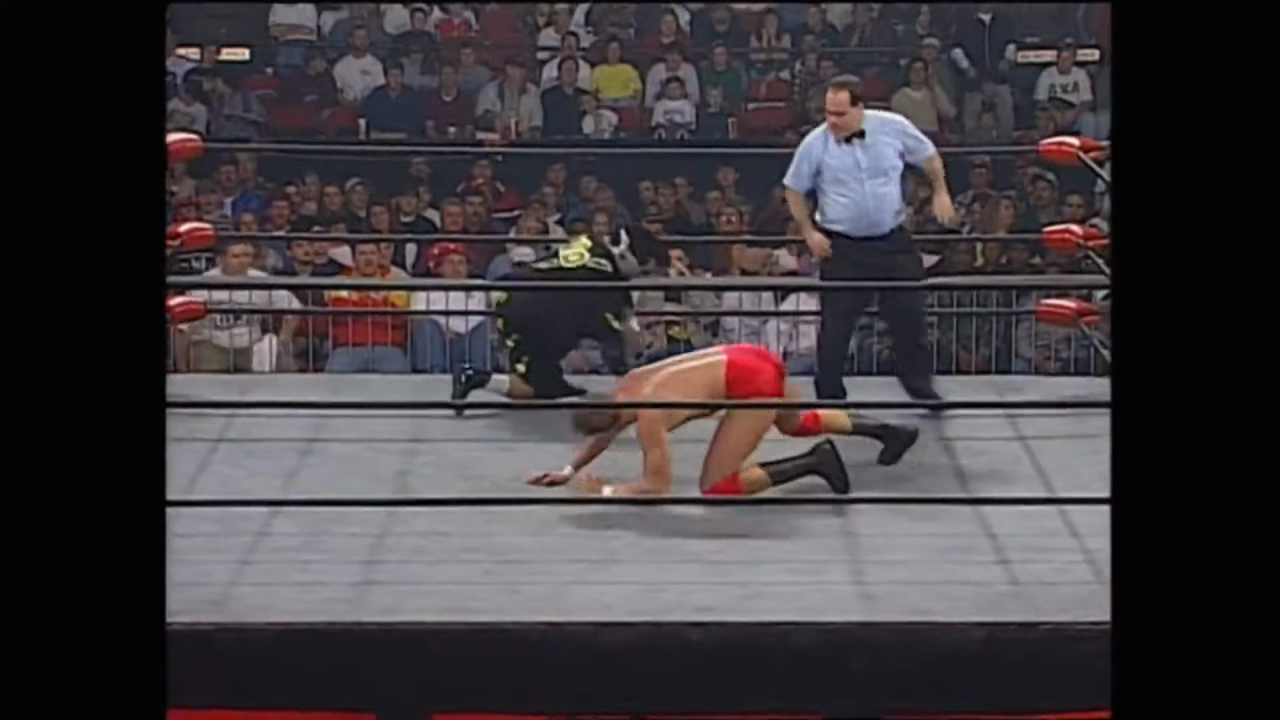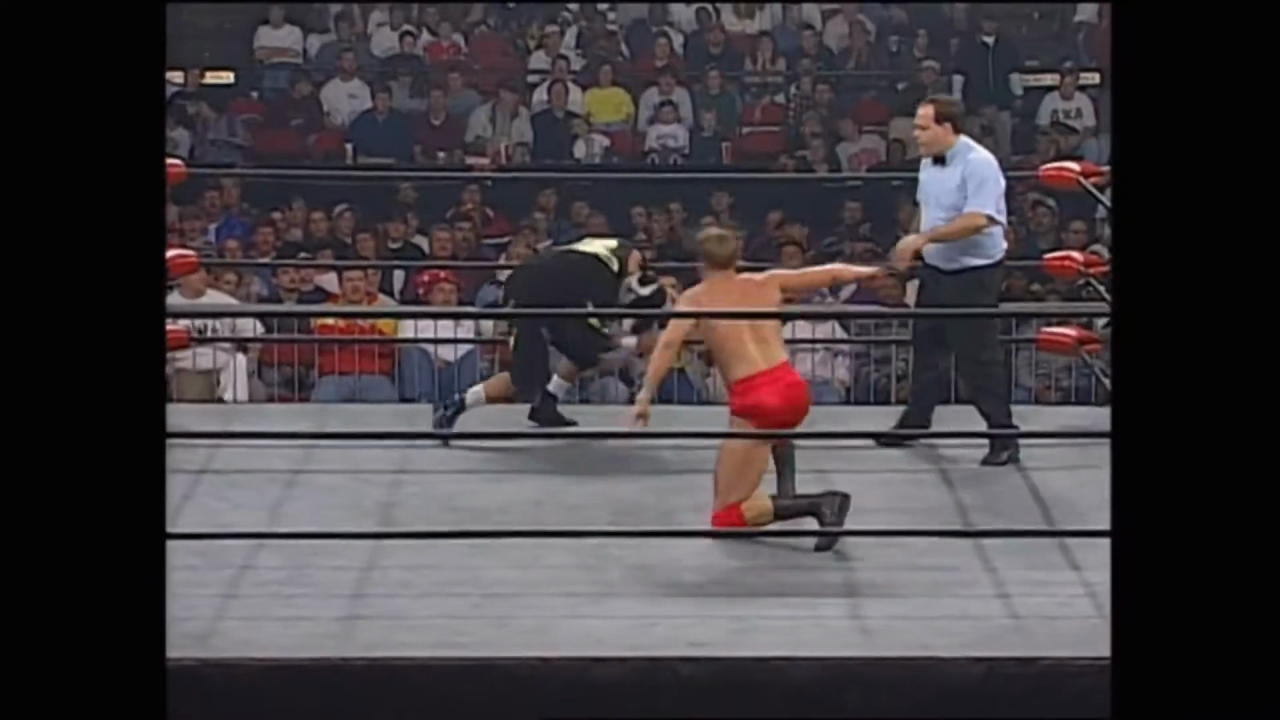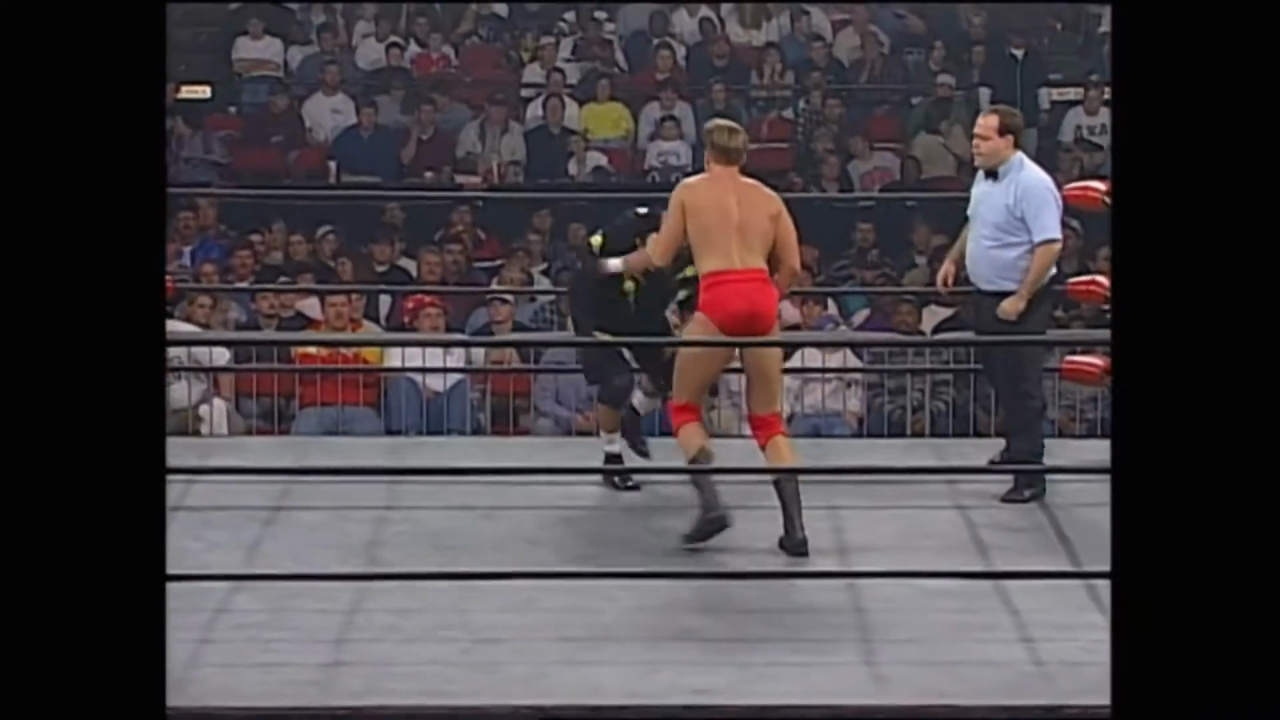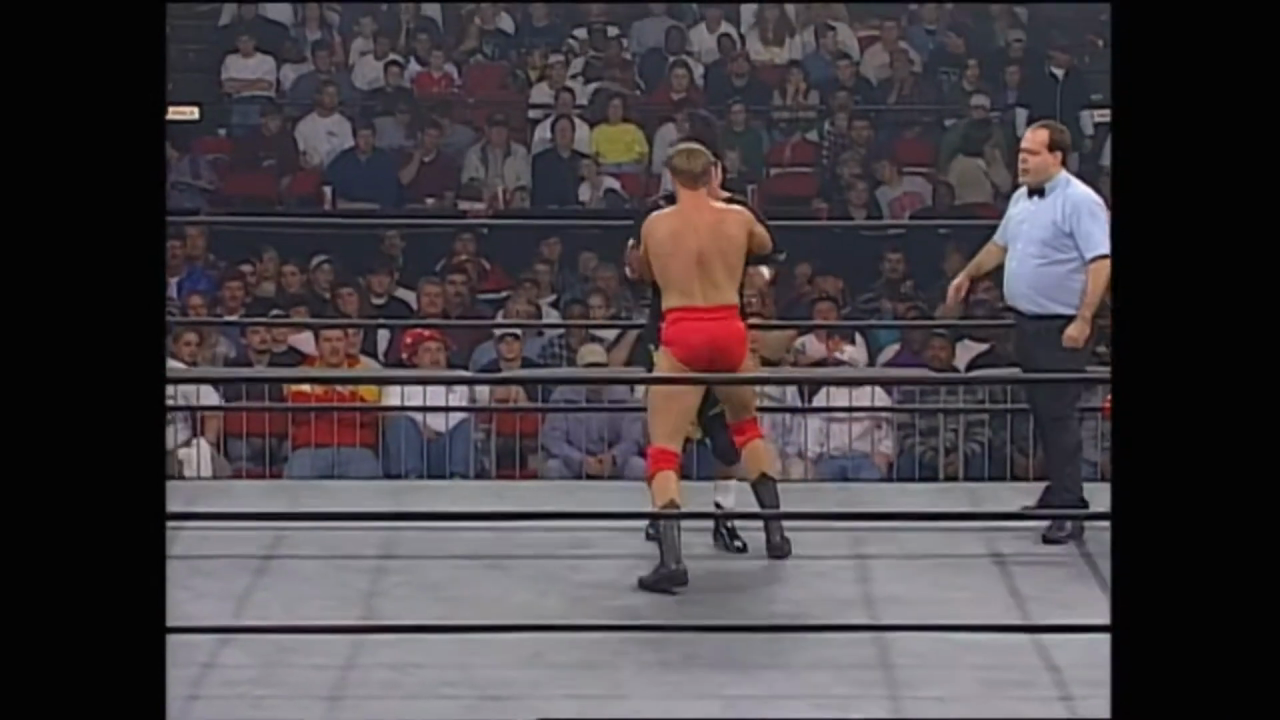
dt=0.5s
person 1, frame 1
left shoulder: (646, 416)
right shoulder: (625, 387)
left elbow: (658, 484)
right elbow: (602, 435)
left hip: (755, 383)
right hip: (754, 358)
left knee: (717, 485)
right knee: (798, 422)
left ankle: (813, 462)
right ankle: (890, 432)
person 1, frame 2
left shoulder: (695, 298)
right shoulder: (767, 283)
left elbow: (668, 344)
right elbow: (828, 273)
left wrist: (643, 397)
right wrist: (863, 271)
left hip: (757, 405)
right hip: (797, 392)
left knee: (727, 516)
left ankle: (818, 505)
right ankle: (787, 497)
person 1, frame 3
left shoulder: (689, 189)
right shoulder: (768, 197)
left elbow: (660, 257)
right elbow: (791, 266)
left wrist: (618, 264)
left hip: (719, 302)
right hip: (762, 300)
left knee: (683, 409)
right knee: (770, 422)
left ankle: (711, 506)
right ankle: (795, 529)
person 1, frame 4
left shoulder: (656, 224)
right shoulder: (739, 218)
left elbow: (640, 271)
right elbow: (764, 246)
left hip: (681, 338)
right hip: (729, 332)
left knee: (663, 455)
right knee: (746, 426)
left ankle: (670, 560)
right ankle: (776, 532)
person 2, frame 1
left shoulder: (892, 126)
right shoulder: (815, 144)
left elbow: (928, 155)
right elbow: (794, 190)
left wrist: (940, 193)
right wrist: (809, 231)
left hip: (891, 241)
right hip: (841, 246)
left knee: (910, 314)
right knee: (836, 322)
left ankle: (918, 382)
right ankle: (829, 394)
person 2, frame 2
left shoulder: (979, 164)
right shoulder: (929, 163)
left elbow: (976, 220)
left wrist: (922, 239)
right wrist: (913, 246)
left hip: (975, 275)
right hip: (934, 272)
left knee: (979, 358)
right knee: (926, 350)
left ankle: (1004, 438)
right ankle: (914, 421)
person 2, frame 3
left shoulder: (1032, 183)
right shoulder: (984, 176)
left elbow: (1050, 247)
left wrist: (1022, 298)
right wrist: (952, 260)
left hip: (1018, 302)
right hip: (986, 295)
left knee: (1020, 384)
right knee: (1000, 380)
left ankle: (1030, 473)
right ankle: (1017, 447)
person 2, frame 4
left shoulder: (1080, 201)
right shoulder: (1021, 198)
left elbow: (1101, 263)
right elbow: (1001, 245)
left wrist: (1084, 320)
right wrist: (968, 273)
left hip: (1062, 326)
right hip: (1027, 321)
left knee: (1058, 414)
right knee: (1042, 411)
left ankle: (1069, 509)
right ankle: (1060, 490)
person 3, frame 1
left shoulder: (583, 243)
right shoulder: (604, 280)
right elbow: (611, 339)
left hip: (512, 303)
right hip: (527, 318)
right knee: (542, 389)
right ankle: (477, 379)
person 3, frame 2
left shoulder: (620, 252)
right shoulder: (597, 279)
right elbow: (589, 338)
right wrist: (633, 342)
left hip: (545, 290)
right hip: (528, 297)
left knee: (586, 355)
left ankle: (545, 406)
right ankle: (457, 406)
person 3, frame 3
right shoulder: (633, 226)
right elbow: (589, 259)
left hip: (642, 317)
right hip: (595, 309)
left knee: (669, 375)
right knee: (617, 382)
left ankle: (633, 415)
right ankle: (612, 460)
person 3, frame 4
right shoulder: (660, 212)
left elbow: (770, 256)
right elbow: (637, 268)
right wrist: (637, 266)
left knee: (726, 428)
left ankle: (723, 520)
